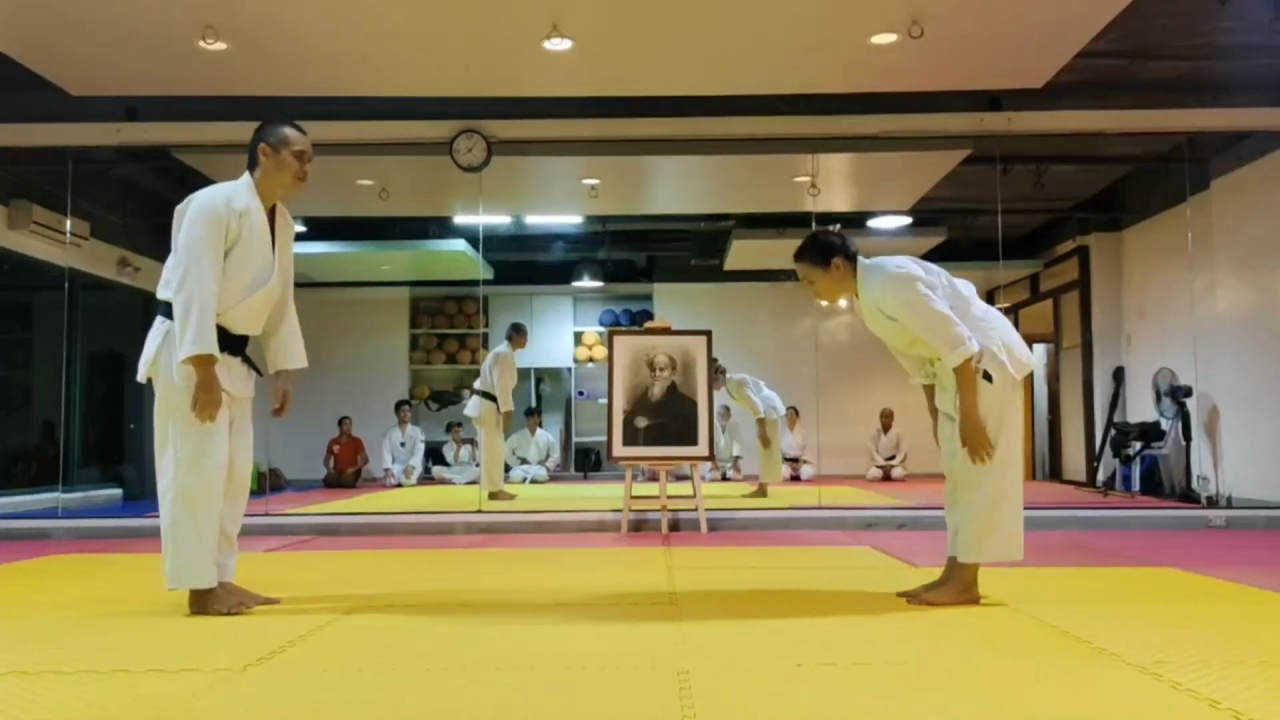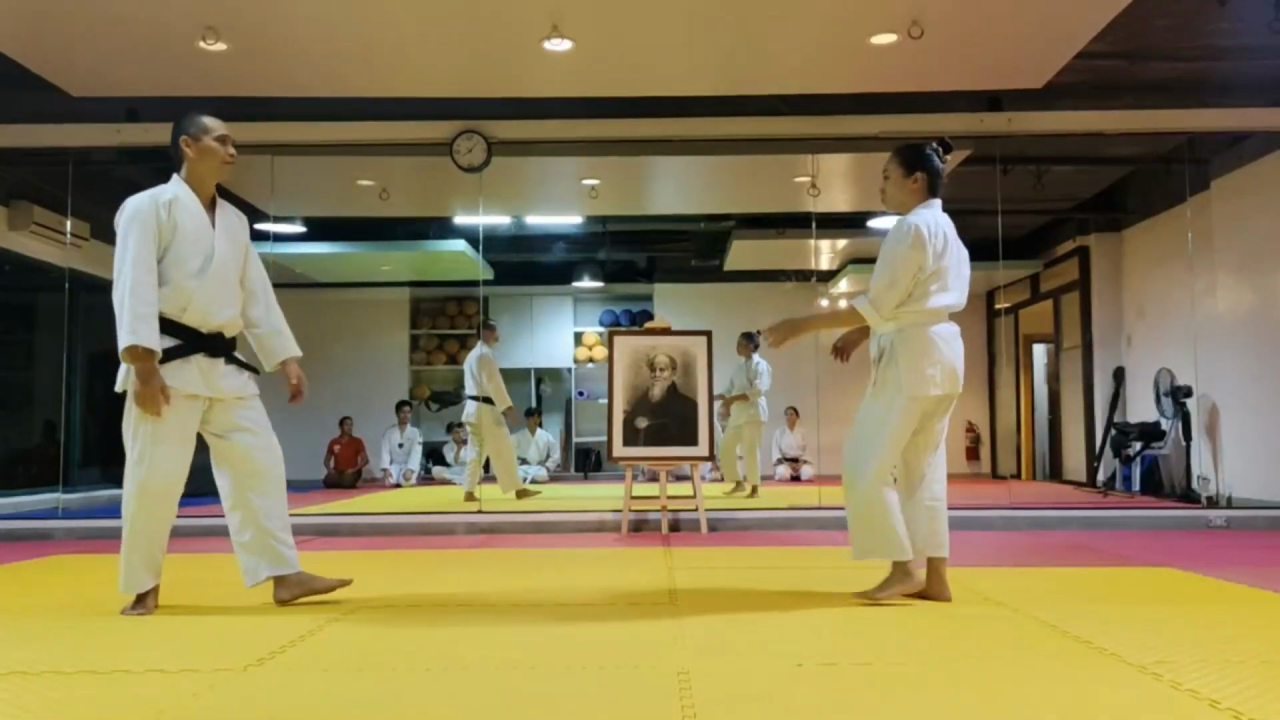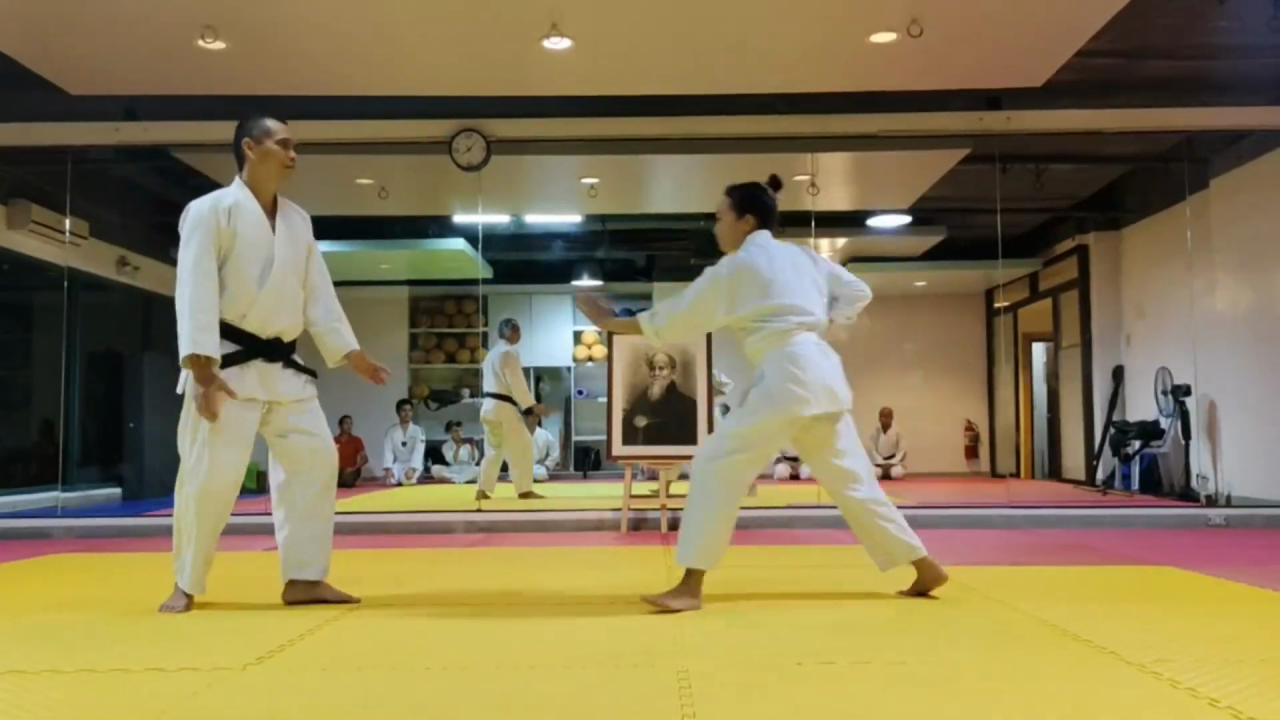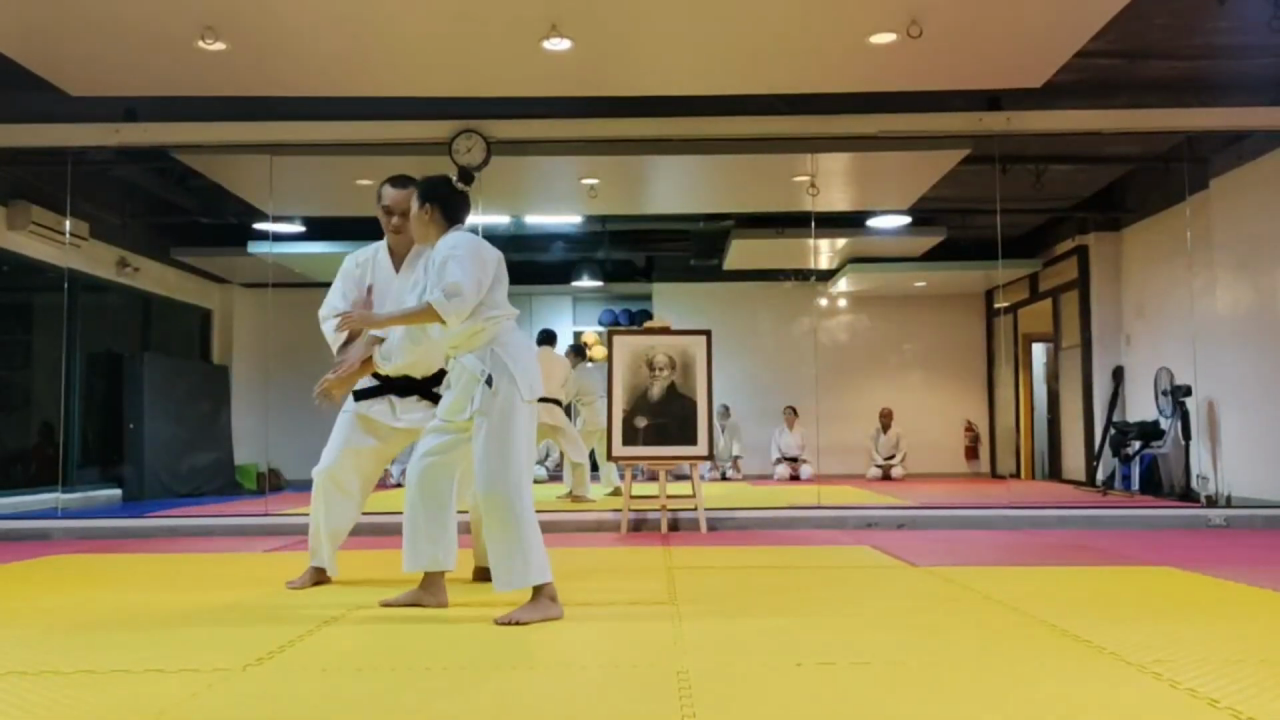
dt=1s
person 1, frame 1
left shoulder: (282, 222)
right shoulder: (213, 205)
left elbow: (280, 301)
right elbow: (195, 290)
left wrist: (283, 371)
right wrist: (204, 370)
left hip: (232, 356)
right hip: (188, 354)
left knee: (234, 471)
right knee: (196, 466)
left ankle: (217, 581)
right ankle: (201, 585)
person 1, frame 2
left shoulder: (233, 219)
right shoulder: (148, 207)
left elbow: (257, 294)
right elbow: (134, 289)
left wrist: (287, 358)
right wrist: (144, 363)
left hip: (225, 364)
right hip: (170, 361)
left knee: (259, 463)
right knee: (154, 475)
left ankle: (285, 575)
right ankle: (143, 587)
person 1, frame 3
left shoulder: (298, 220)
right shoulder: (212, 210)
left elbow: (318, 295)
right elbow: (196, 291)
left wrist: (350, 351)
right wrist: (200, 367)
left hip: (285, 365)
right hip: (231, 361)
left knee: (315, 461)
right knee: (210, 473)
left ankle: (302, 578)
right ankle: (185, 585)
person 1, frame 4
right shoulder: (359, 264)
right elbow: (331, 317)
right wrist: (354, 334)
left hip: (436, 392)
right hip: (378, 392)
right knee: (334, 472)
right ankle: (321, 563)
person 2, frame 1
left shoulder: (889, 280)
right shoulder: (866, 295)
left elbow: (956, 341)
right elbow: (917, 356)
left wrist: (972, 416)
right wrist: (941, 419)
left hip: (986, 355)
right hip: (964, 359)
left knee: (979, 470)
right knee: (961, 471)
left ankle: (965, 583)
right ankle: (955, 575)
person 2, frame 2
left shoulder: (913, 228)
right shoulder: (945, 230)
left elbow: (877, 302)
left wrist: (805, 324)
right wrist: (865, 332)
left hip: (913, 356)
right hip: (938, 353)
left knee: (866, 462)
right knee: (922, 467)
left ankle: (902, 566)
right ankle: (935, 576)
person 2, frame 3
left shoulder: (732, 269)
right shoulder: (800, 256)
left elbow: (671, 322)
right elbow: (857, 293)
left wrist: (612, 323)
left hip: (785, 377)
right hip: (821, 373)
left knee: (716, 470)
right knee: (851, 481)
left ankle: (692, 586)
right ankle: (924, 566)
person 2, frame 4
left shoulder: (461, 247)
right shoulder: (441, 260)
left elbow: (453, 306)
right elbow: (412, 334)
left wrist: (383, 319)
right wrist: (353, 370)
left hip: (499, 369)
right hip: (470, 376)
left knee: (500, 482)
right knee: (428, 469)
left ankle: (545, 597)
right ankle: (432, 585)
